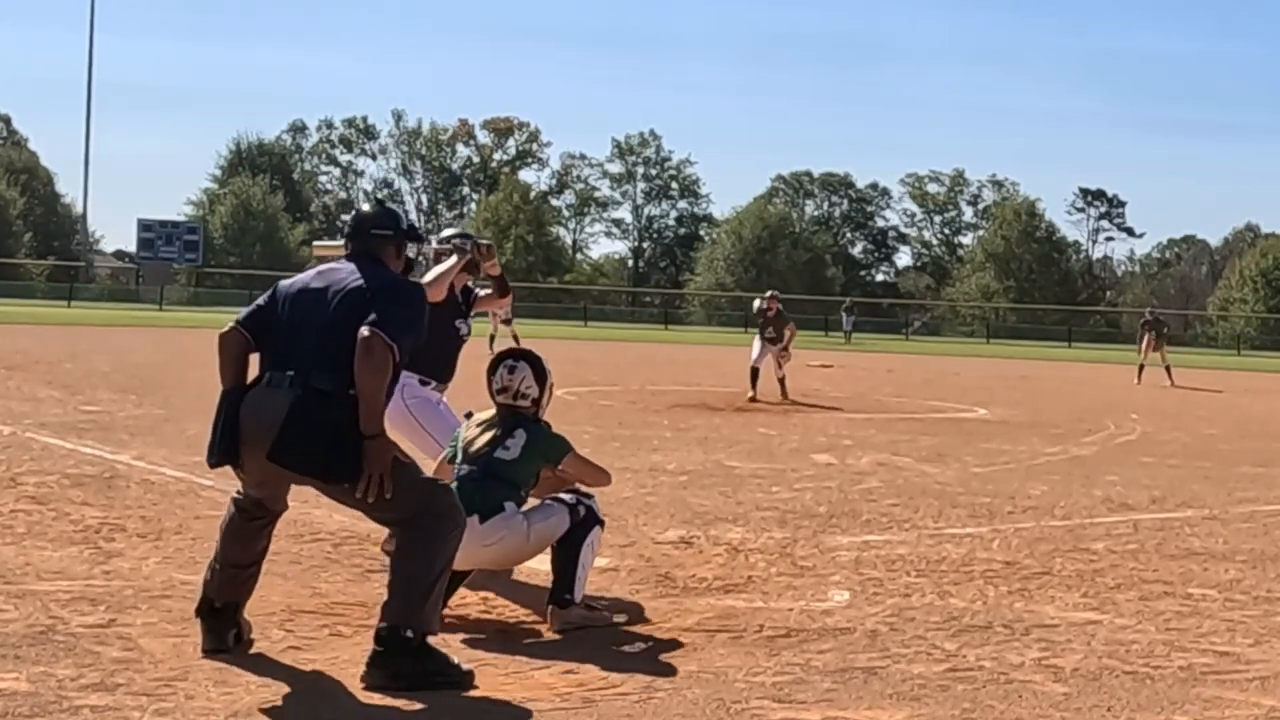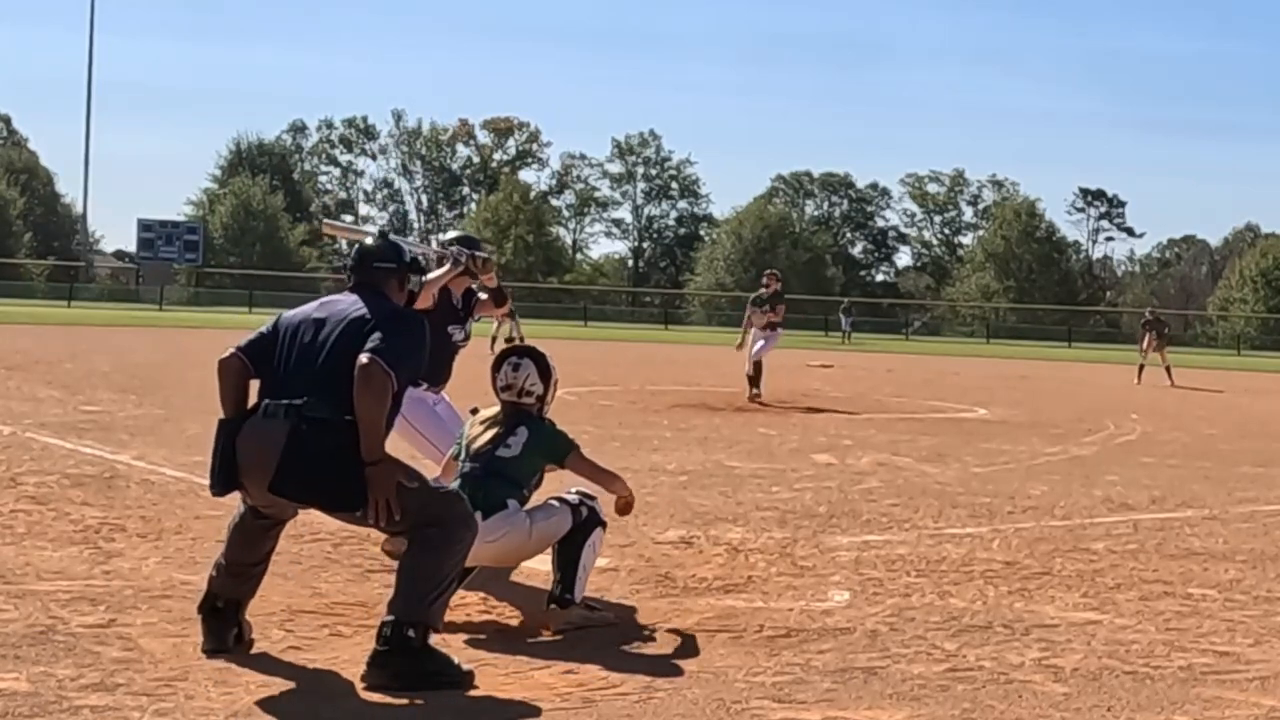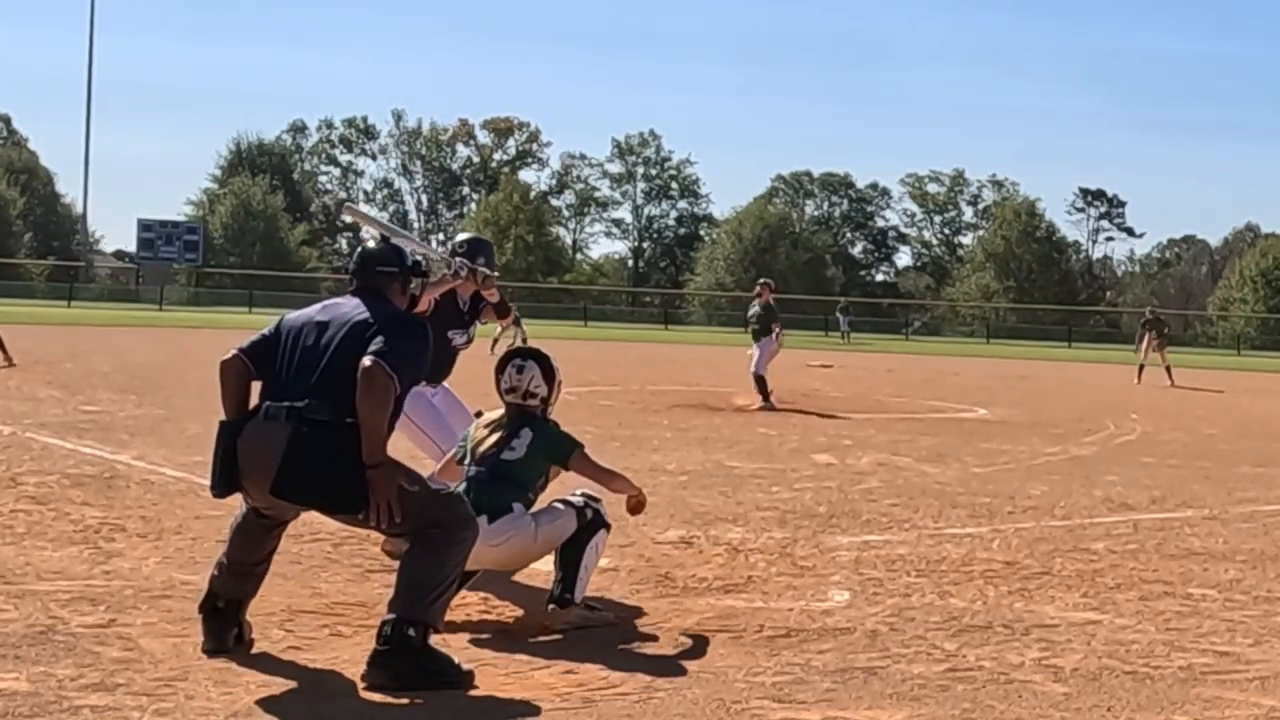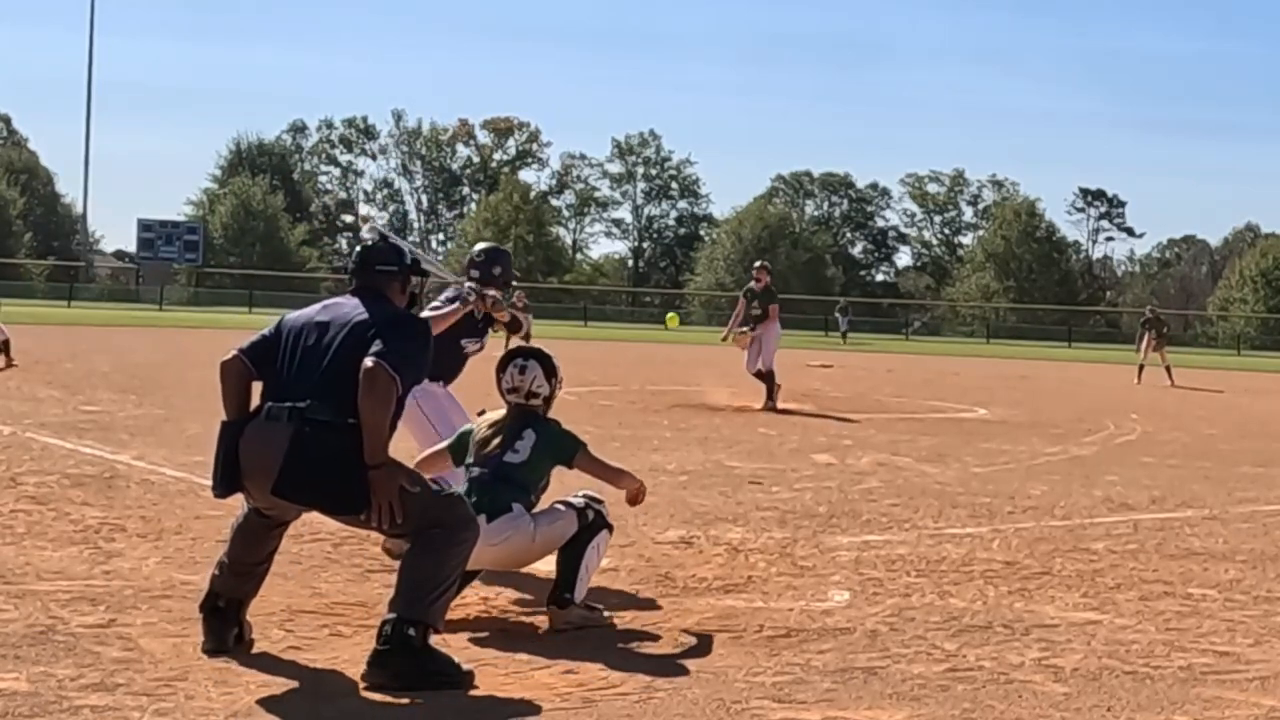
dt=0.3s
person 1, frame 1
left shoulder: (295, 284)
right shoulder: (399, 290)
left elbow: (232, 337)
right elbow: (372, 346)
left wrist: (241, 417)
right wrist: (372, 436)
left hip: (257, 425)
right hip: (322, 427)
left knee: (256, 503)
right knee: (436, 512)
left ankle: (219, 617)
right ankle: (399, 647)
person 1, frame 2
left shoulder: (298, 314)
right shoulder: (402, 320)
left elbow: (231, 362)
right elbow: (370, 373)
left wrist: (241, 439)
right wrist: (374, 463)
left hip: (255, 456)
right hip: (321, 456)
left knee: (266, 503)
right knee: (450, 518)
left ankle: (220, 616)
right ankle: (401, 647)
person 1, frame 3
left shoulder: (300, 316)
right shoulder: (405, 324)
left elbow: (233, 363)
right elbow: (373, 374)
left wrist: (242, 440)
right wrist: (376, 465)
left hip: (256, 457)
right hip: (323, 458)
left knee: (266, 505)
right knee: (450, 519)
left ankle: (220, 616)
right ankle: (401, 646)
person 1, frame 4
left shoulder: (299, 317)
right shoulder: (406, 324)
left elbow: (233, 364)
right elbow: (375, 376)
left wrist: (244, 441)
right wrist: (377, 466)
left hip: (258, 459)
right hip: (325, 459)
left knee: (267, 508)
right knee: (452, 522)
left ankle: (221, 616)
right ankle: (401, 646)
person 2, frame 1
left shoulder: (471, 426)
right shoulder: (539, 435)
left elbow: (438, 479)
right elbow: (601, 477)
right wrist: (562, 478)
right hip: (495, 539)
right knee: (581, 507)
right ankle: (566, 606)
person 2, frame 2
left shoulder: (477, 422)
right shoulder: (543, 432)
left elbow: (447, 475)
right elbow: (609, 481)
right wrist: (625, 493)
right hip: (496, 537)
right knee: (584, 507)
right ankle: (566, 605)
person 2, frame 3
left shoulder: (480, 427)
right shoulder: (546, 434)
left elbow: (444, 474)
right elbow: (610, 479)
right wrist: (634, 490)
right hip: (504, 540)
right knee: (589, 511)
right ankle: (566, 605)
person 2, frame 4
left shoulder: (479, 428)
right shoulder: (549, 434)
left elbow: (422, 465)
right elbow: (616, 477)
right wrist: (636, 485)
right hip: (503, 541)
right knee: (592, 511)
right ankle: (566, 605)
person 3, frame 1
left shoulder: (466, 295)
right shoulder: (439, 288)
left elbow: (503, 298)
right elbow: (431, 288)
left wrist: (491, 263)
right wrist: (459, 257)
left hip: (431, 394)
right hip: (408, 393)
person 3, frame 2
left shoulder: (468, 299)
right shoulder: (435, 293)
left elbow: (500, 306)
right elbow: (413, 296)
left wrist: (488, 275)
right wrist: (453, 266)
left hip: (432, 395)
right hip: (406, 396)
person 3, frame 3
left shoulder: (475, 301)
right shoulder: (441, 296)
left elbow: (503, 316)
left wrist: (490, 292)
right wrist: (452, 281)
left hip: (433, 388)
right hip: (406, 390)
person 3, frame 4
left shoulder: (485, 308)
right shoulder: (454, 300)
left elbow: (519, 327)
left wrist: (502, 312)
right wrist: (462, 306)
left hip: (432, 387)
right hip: (418, 389)
right knee: (452, 466)
